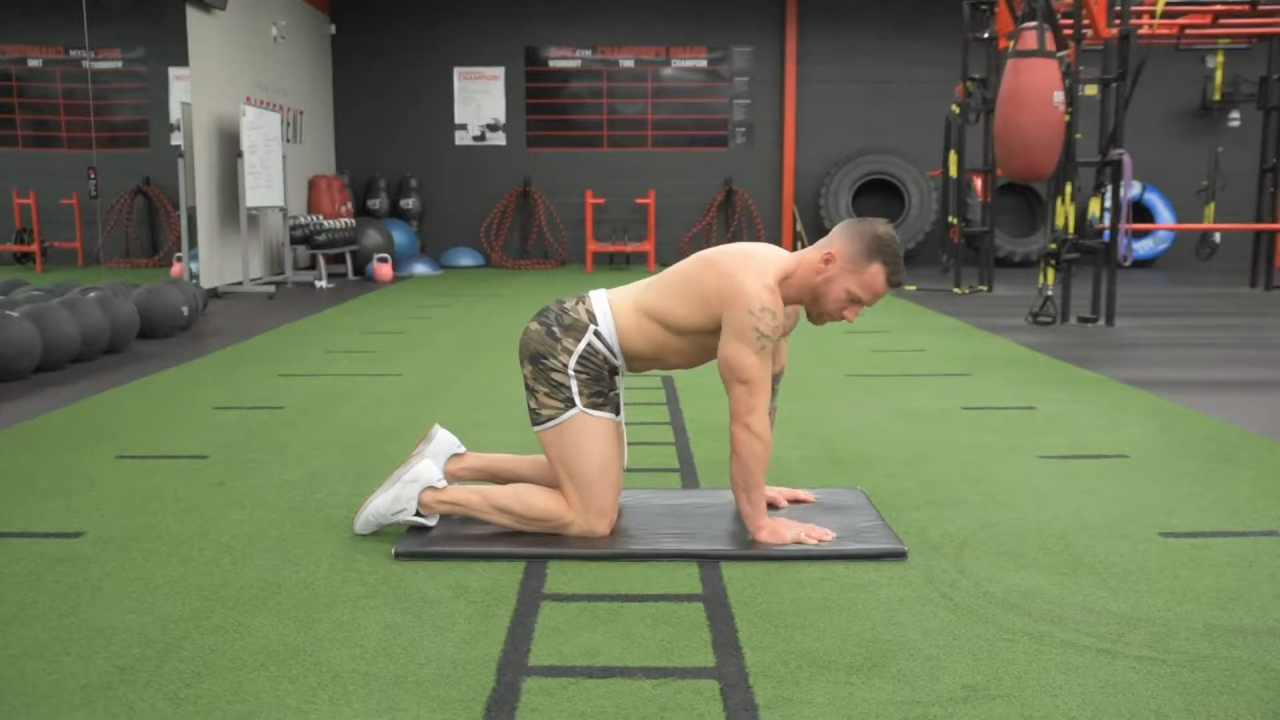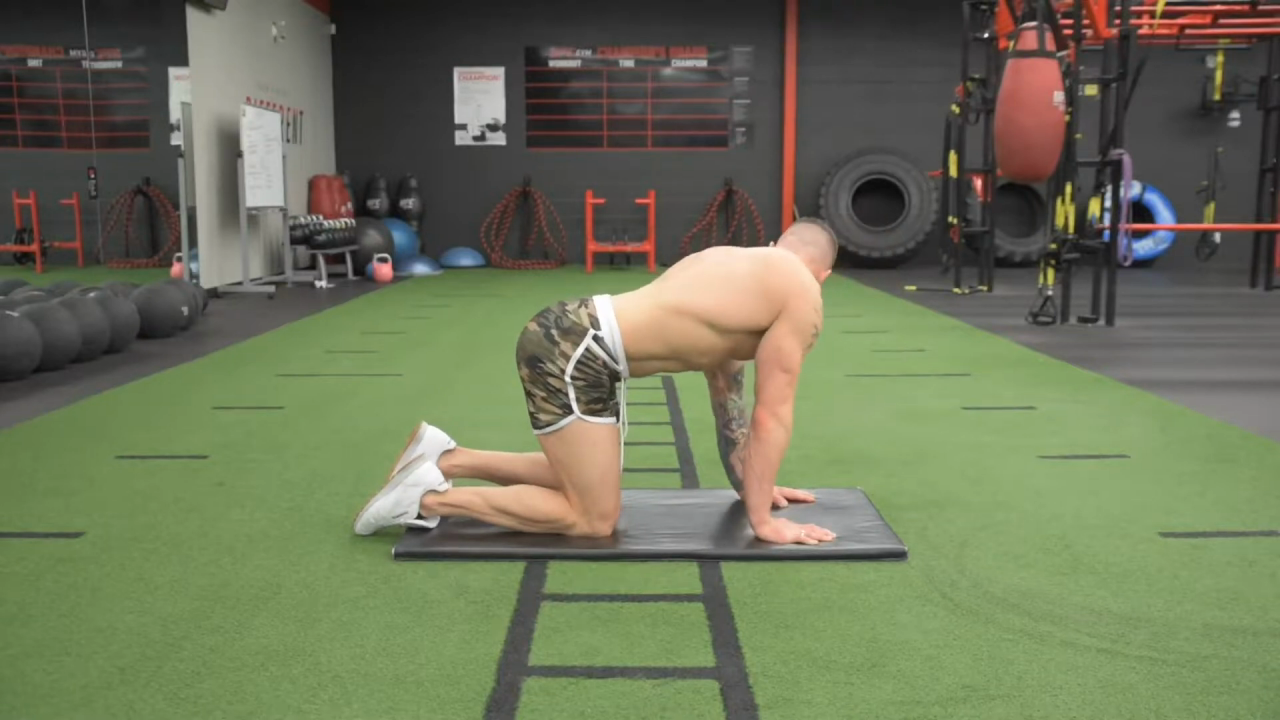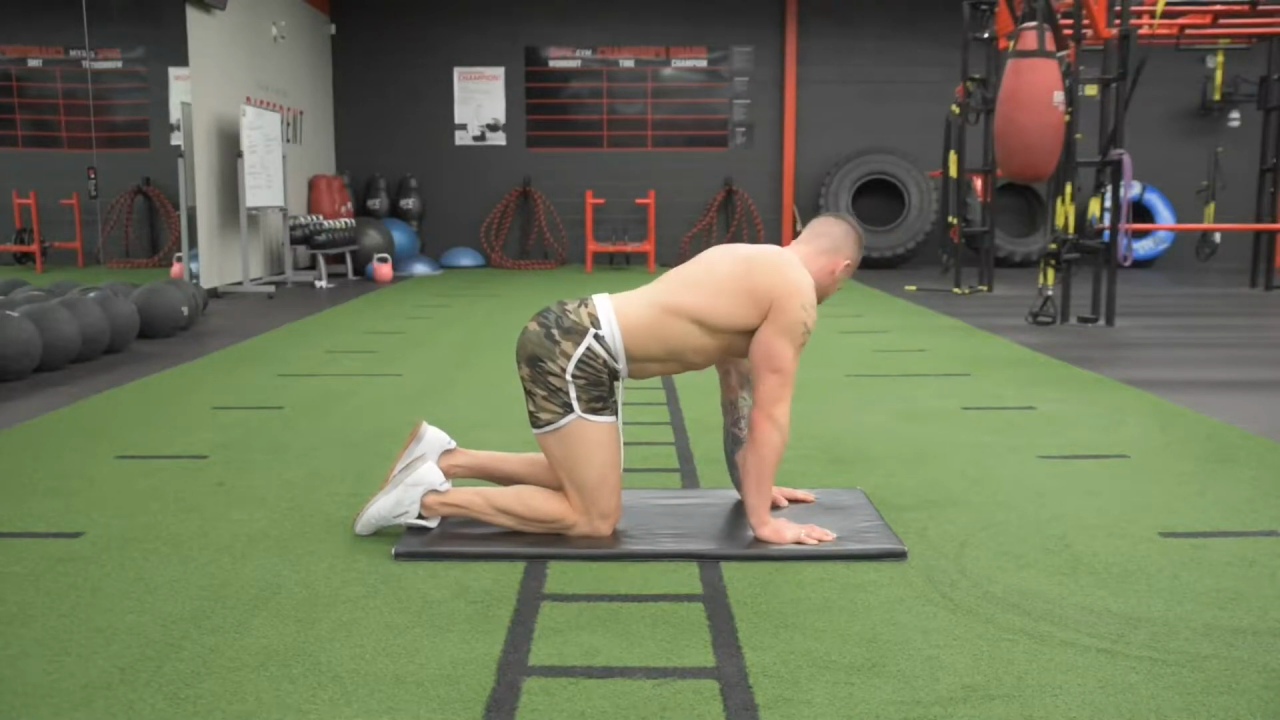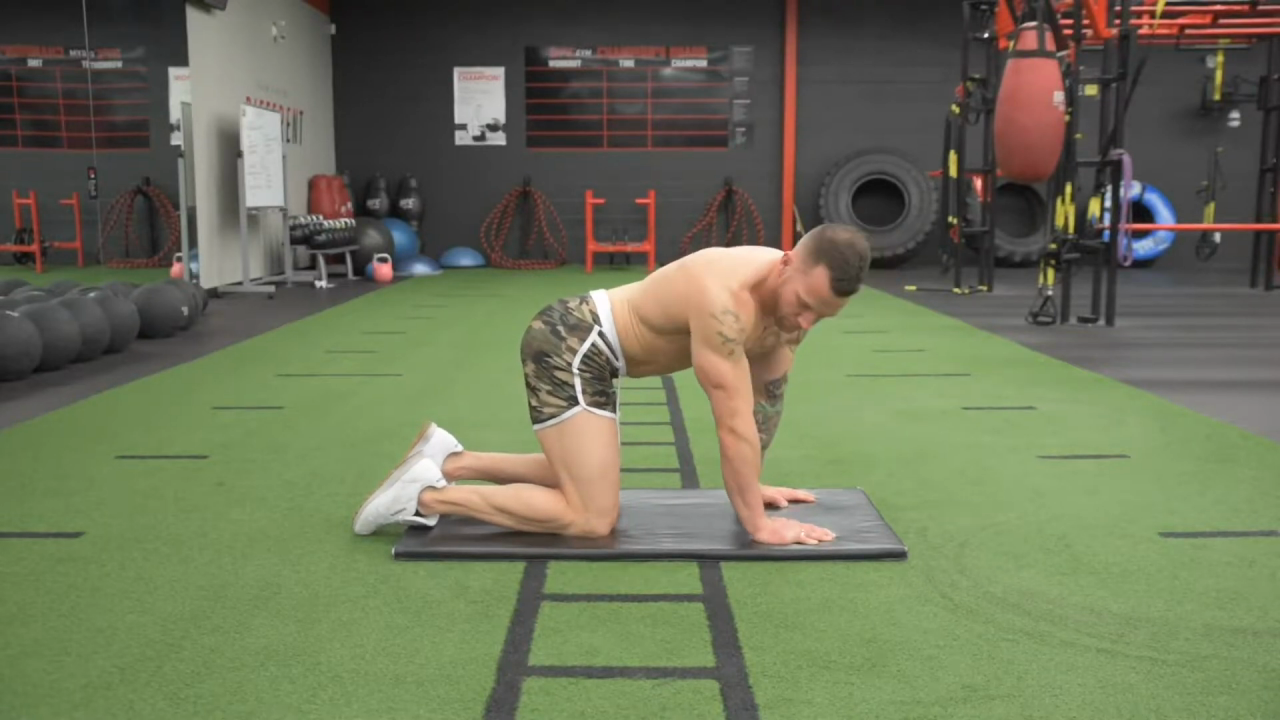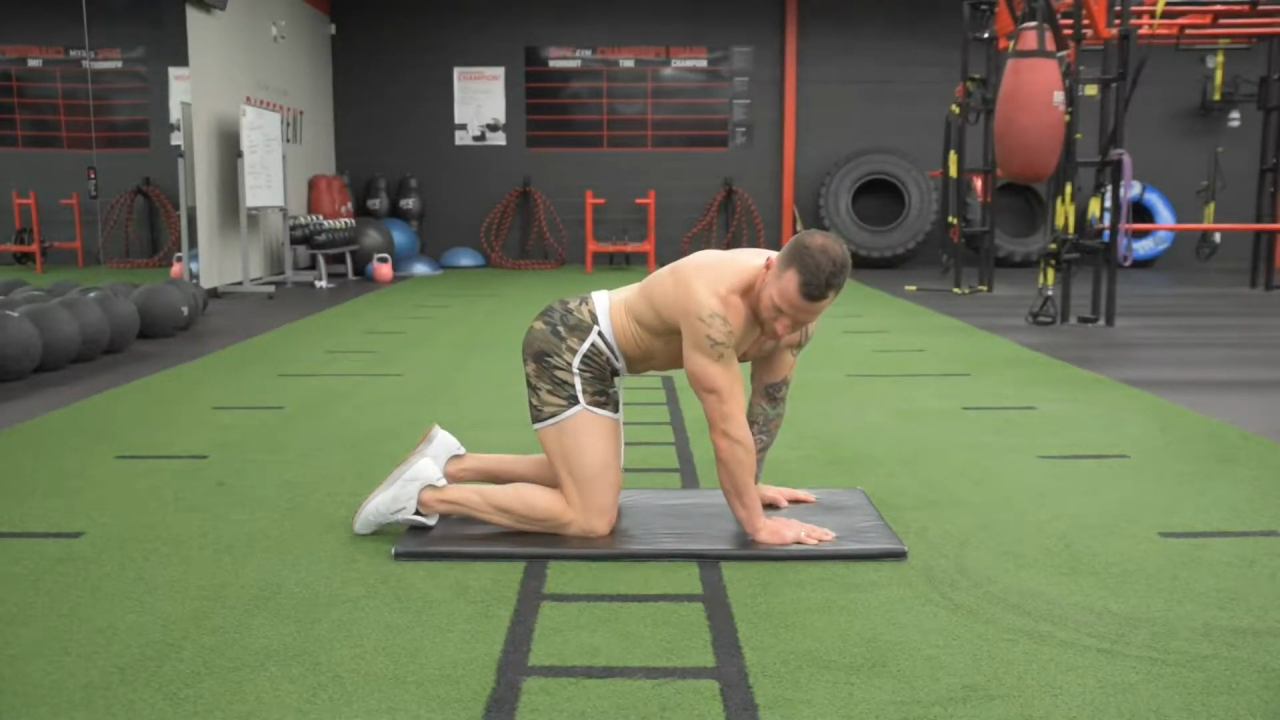
dt=1s
person 1, frame 1
left shoulder: (780, 291)
right shoulder: (757, 295)
left elbow: (764, 397)
right elbow: (748, 421)
left wrist: (753, 487)
right wrist: (759, 522)
left hip: (580, 347)
right hip: (566, 349)
left knee: (587, 481)
right knee: (593, 518)
left ankle: (453, 463)
right ankle: (428, 495)
person 1, frame 2
left shoulder: (739, 261)
right shoulder: (803, 297)
left elbow: (727, 394)
right elbow: (771, 414)
left wrist: (750, 485)
right wrist: (762, 517)
left hip: (569, 337)
right hip: (572, 355)
left knee: (583, 477)
right knee: (593, 519)
left ankle: (445, 459)
right ankle: (428, 496)
person 1, frame 3
left shoulder: (754, 267)
right shoulder: (794, 292)
left elbow: (739, 393)
right elbow: (769, 415)
left wrist: (750, 486)
right wrist: (762, 520)
left hip: (567, 338)
right hip: (571, 355)
left knee: (581, 477)
right knee: (594, 518)
left ankle: (445, 459)
right ankle: (428, 497)
person 1, frame 4
left shoulder: (798, 296)
right shoulder: (726, 299)
left elbow: (767, 401)
right elbow: (735, 426)
left wrist: (750, 485)
right wrist: (757, 522)
left hip: (589, 350)
right hip: (566, 346)
left knee: (587, 479)
right knee: (593, 518)
left ankle: (448, 460)
right ankle: (425, 494)
person 1, frame 5
left shoulder: (795, 301)
right shoulder: (715, 302)
left elbow: (768, 403)
right elbow: (728, 428)
left wrist: (750, 486)
right wrist: (755, 523)
left hip: (590, 352)
right hip: (566, 346)
left knee: (588, 480)
right knee: (592, 518)
left ankle: (451, 463)
right ankle: (425, 494)
